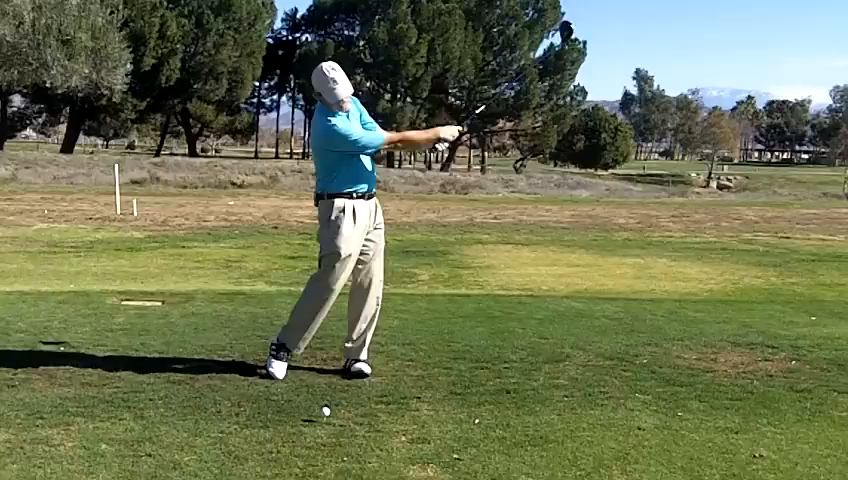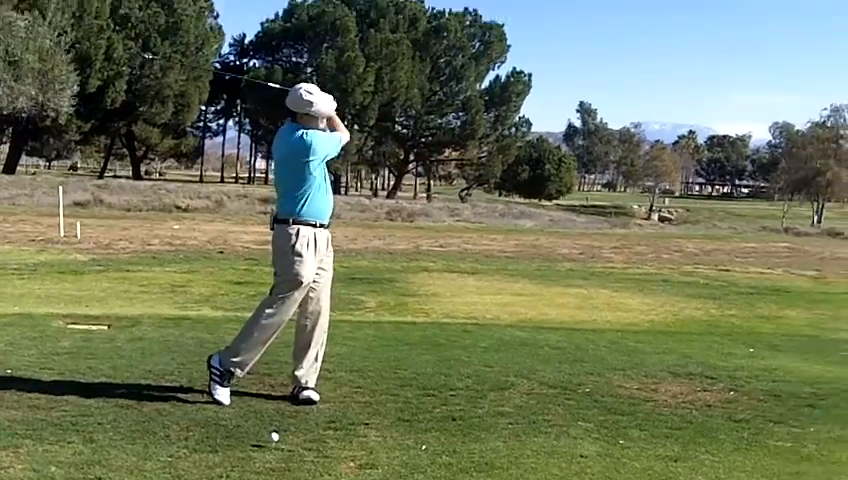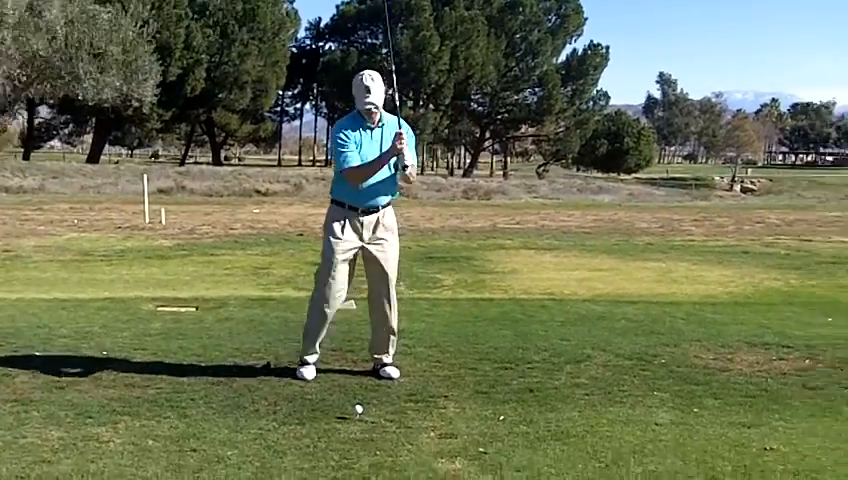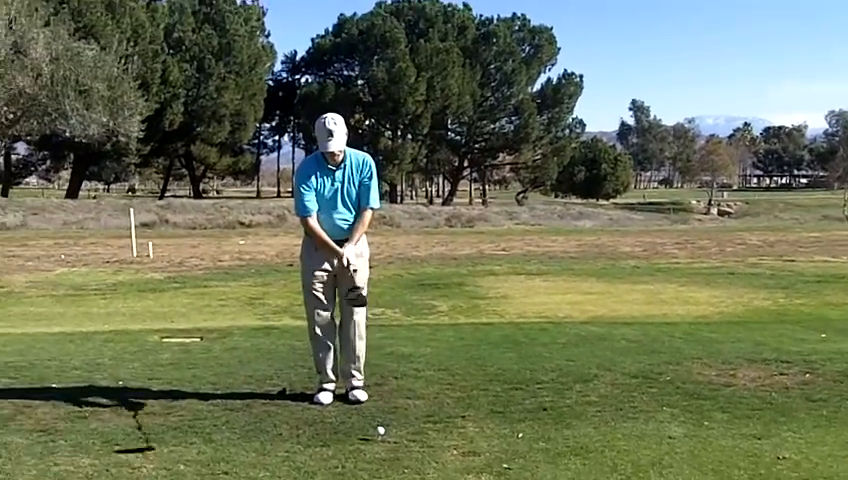
dt=0.7s
person 1, frame 1
left shoulder: (351, 105)
right shoulder: (332, 127)
left elbow: (384, 136)
right elbow: (391, 140)
left wrist: (428, 138)
right wrist: (436, 134)
left hip: (368, 206)
right hip: (341, 209)
left knee: (370, 286)
right knee: (329, 281)
left ankle: (356, 355)
right ankle: (283, 346)
person 1, frame 2
left shoulder: (290, 133)
right shoulder: (307, 141)
left elbow: (332, 135)
right elbow: (343, 135)
left wrist: (323, 106)
right wrist: (329, 115)
left hip: (316, 235)
right hip: (300, 236)
left knee: (316, 314)
right knee: (280, 306)
left ankle: (304, 382)
right ankle: (226, 364)
person 1, frame 3
left shoulder: (400, 127)
right shoulder: (344, 129)
left elbow: (410, 177)
right elbow: (351, 176)
left wrist: (405, 165)
right wrist: (384, 158)
left hip: (381, 218)
right hip: (343, 217)
left knee: (384, 290)
right knee: (329, 289)
left ankle: (383, 357)
right ankle: (309, 355)
person 1, frame 4
left shoulder: (364, 163)
right shoulder: (306, 169)
left elbow: (367, 210)
right elbow: (308, 221)
left wrist: (350, 247)
right wrist: (336, 251)
left hip: (354, 246)
right hip: (317, 249)
left knee: (354, 315)
right knee: (320, 317)
left ankle: (354, 380)
right ankle: (327, 381)
